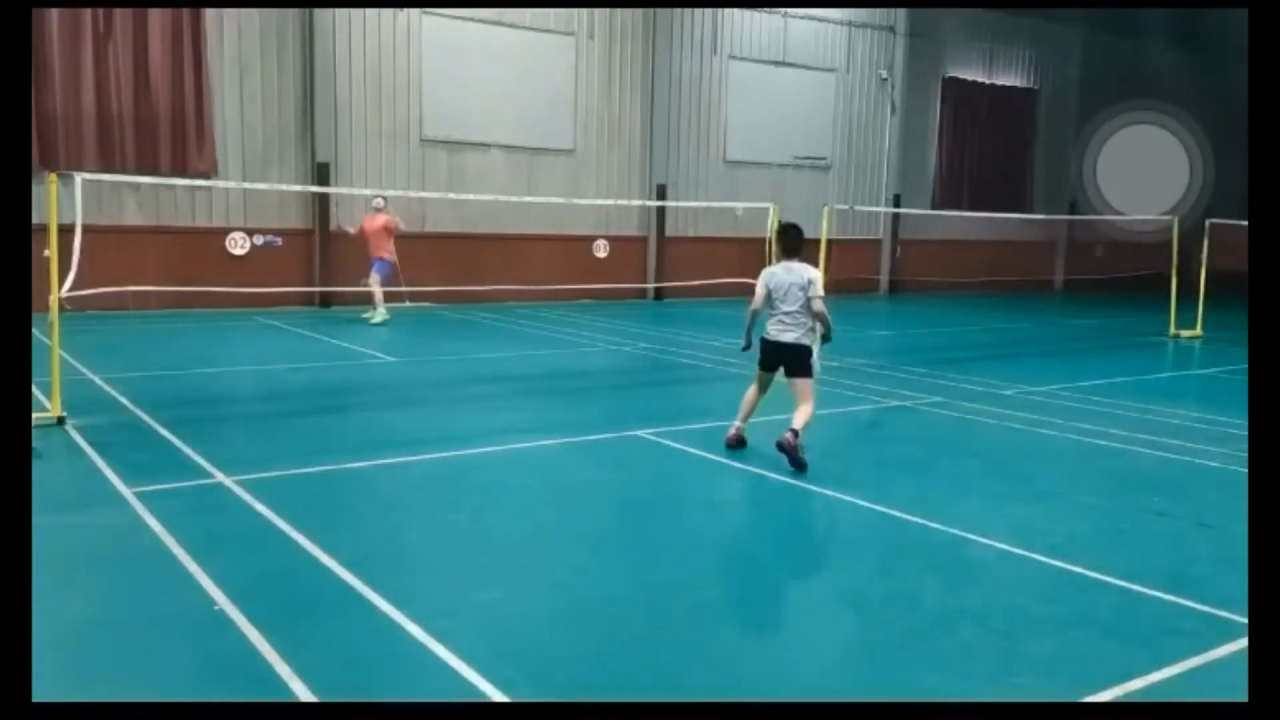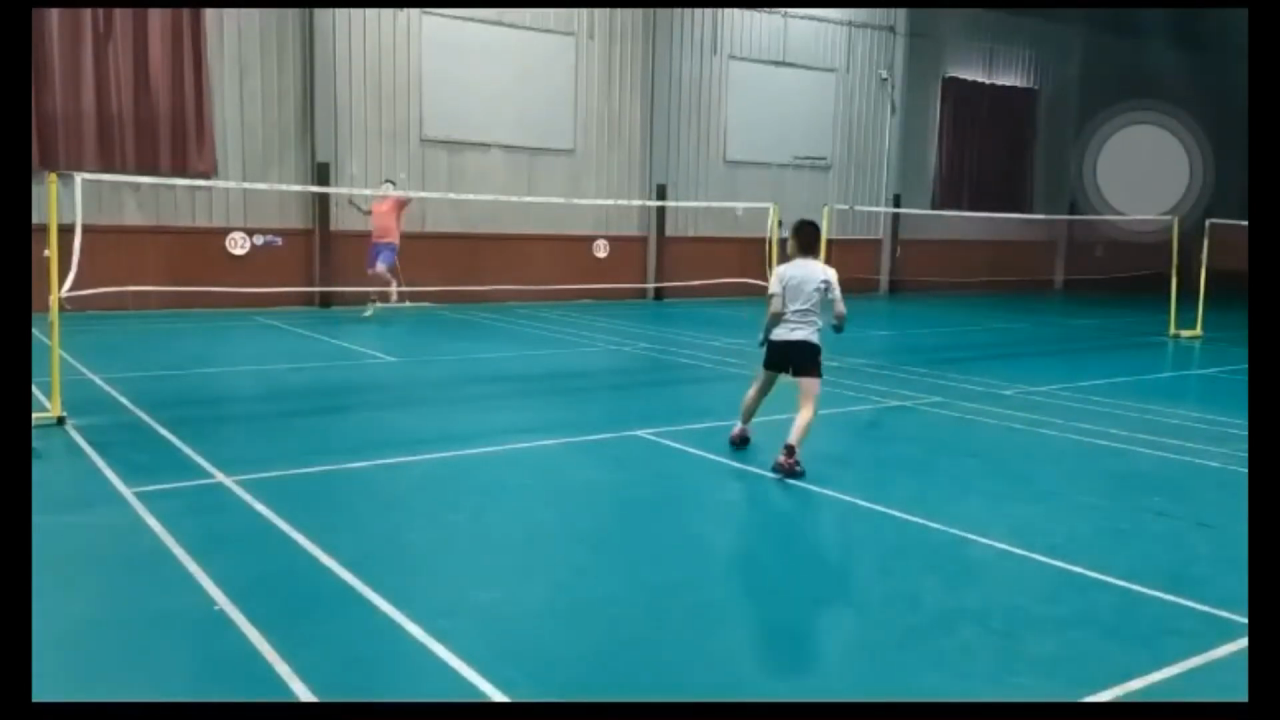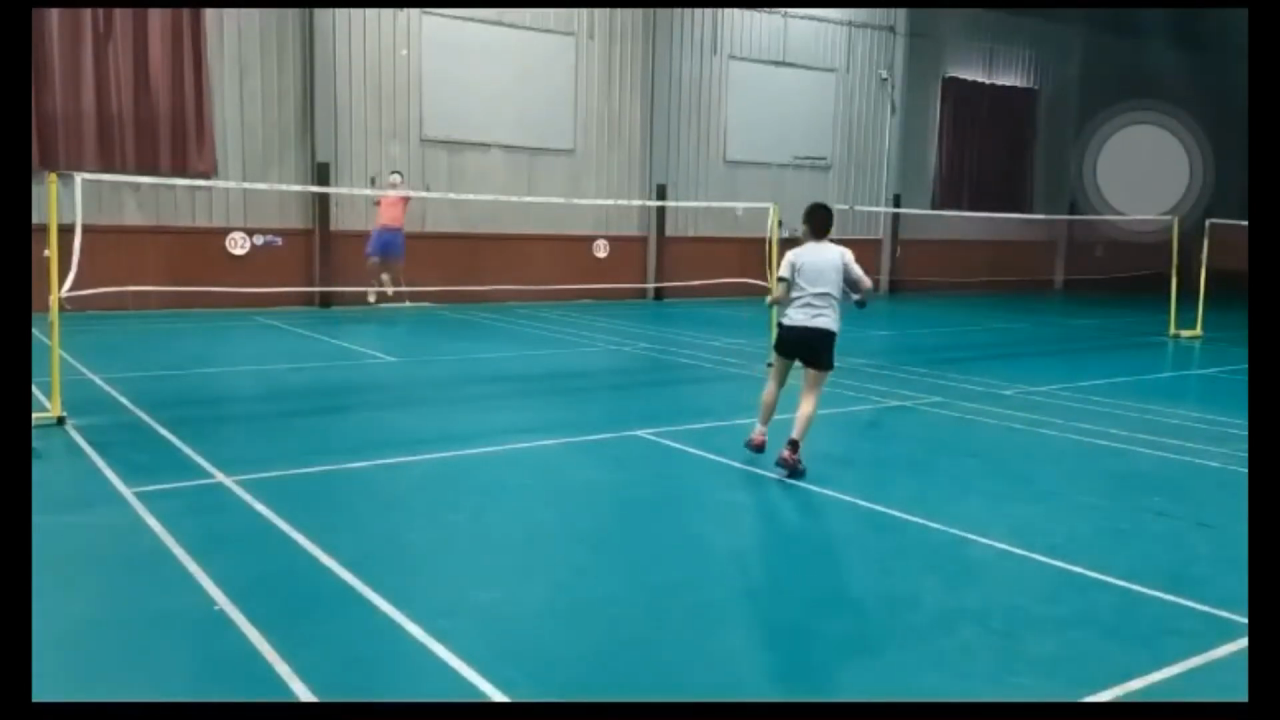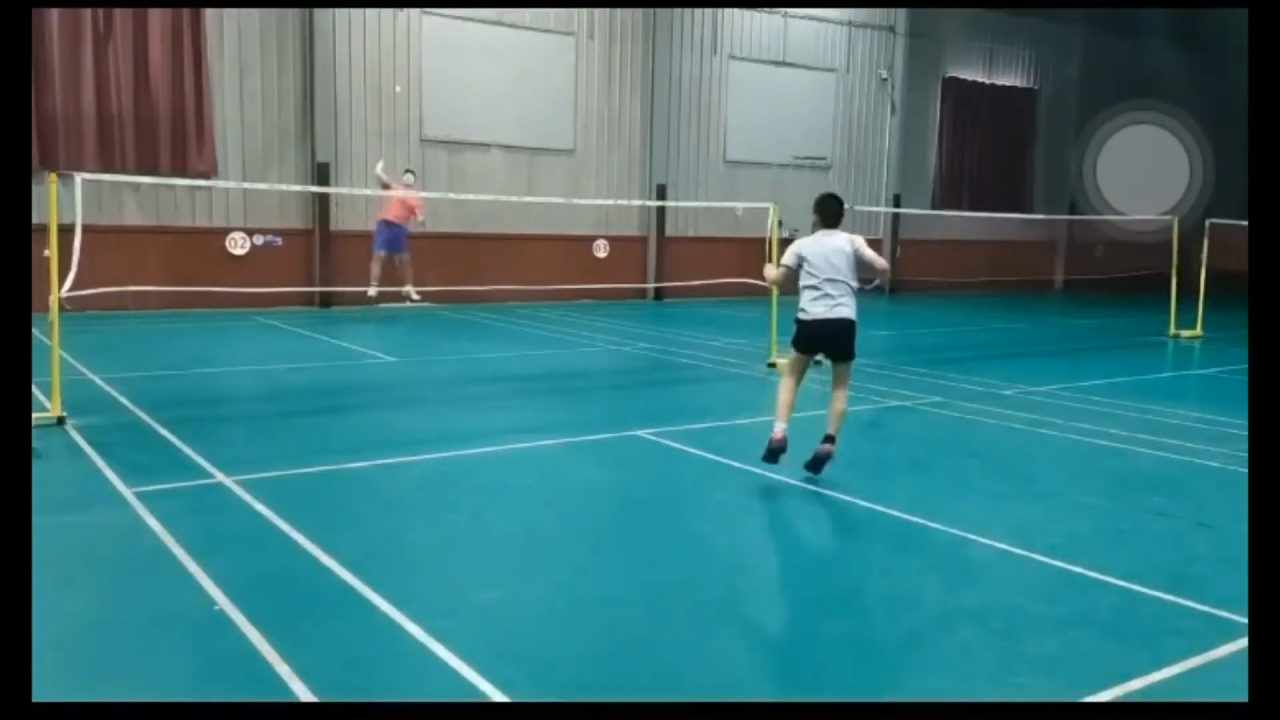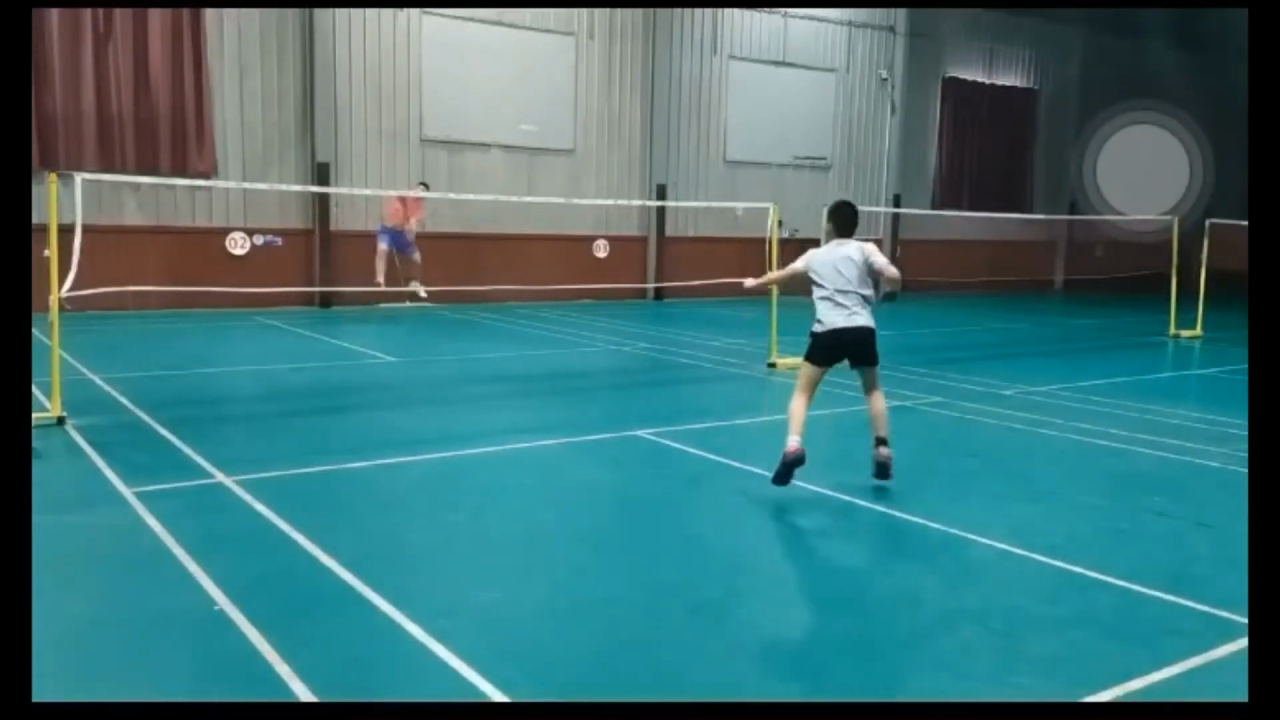
dt=0.1s
person 1, frame 1
left shoulder: (769, 273)
right shoulder: (811, 273)
left elbow: (755, 306)
right elbow: (819, 309)
left wrist: (747, 334)
right wrist: (827, 329)
left hip: (772, 340)
right hip: (800, 344)
left knee: (758, 387)
right knee: (806, 405)
left ankle: (736, 430)
right ankle: (791, 437)
person 1, frame 2
left shoulder: (782, 271)
right shoulder: (827, 273)
left elbow: (775, 311)
right elbow: (840, 312)
left wrist: (765, 335)
right wrist: (839, 323)
left hip: (779, 341)
right hip: (807, 344)
left knee: (760, 389)
right knee: (808, 407)
left ankle: (739, 430)
right ankle: (788, 455)
person 1, frame 3
left shoulder: (793, 255)
right shoulder: (842, 254)
left elbow: (780, 296)
right elbow: (867, 286)
left wrist: (770, 300)
right wrist: (859, 297)
left hip: (792, 326)
right hip: (824, 330)
left knee: (774, 382)
right knee: (809, 396)
left ankle: (759, 434)
right ankle: (790, 450)
person 1, frame 4
left shoulder: (802, 245)
right shoulder: (853, 240)
left elbow: (776, 278)
right elbow: (882, 266)
left wrist: (767, 272)
right wrist: (879, 283)
left hip: (812, 321)
right hip: (844, 321)
left knee: (789, 378)
right knee: (839, 387)
left ankle: (779, 433)
right ankle: (827, 443)
person 1, frame 5
left shoulder: (815, 255)
right shoulder: (865, 249)
left elbow: (782, 275)
right elbow: (893, 275)
left wrist: (756, 282)
right wrist: (889, 292)
left hip: (827, 331)
right hip: (861, 330)
left knee: (801, 393)
right knee: (873, 390)
left ankle: (793, 447)
right ankle: (882, 448)
